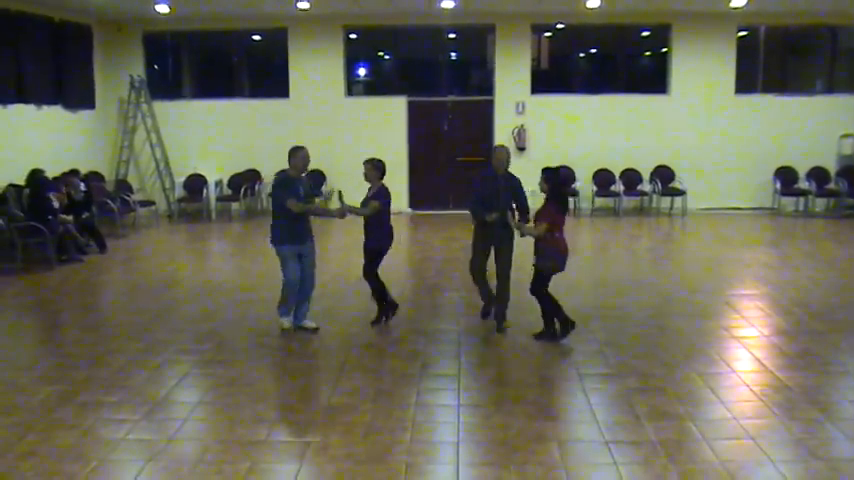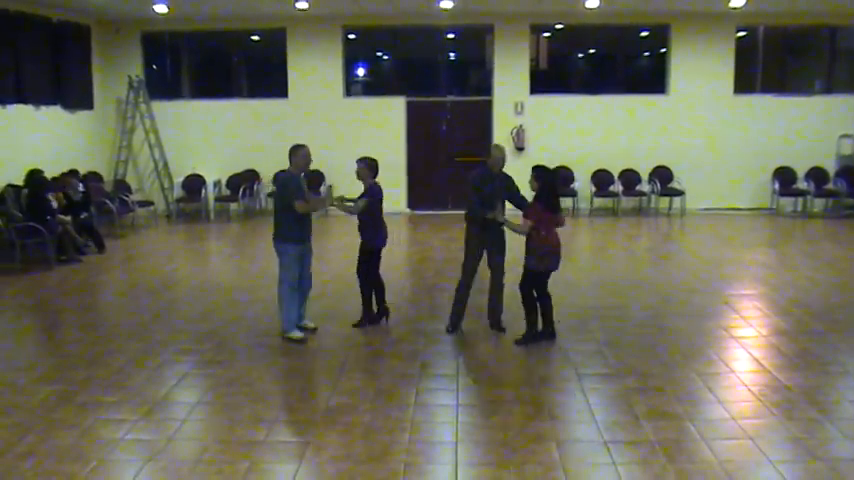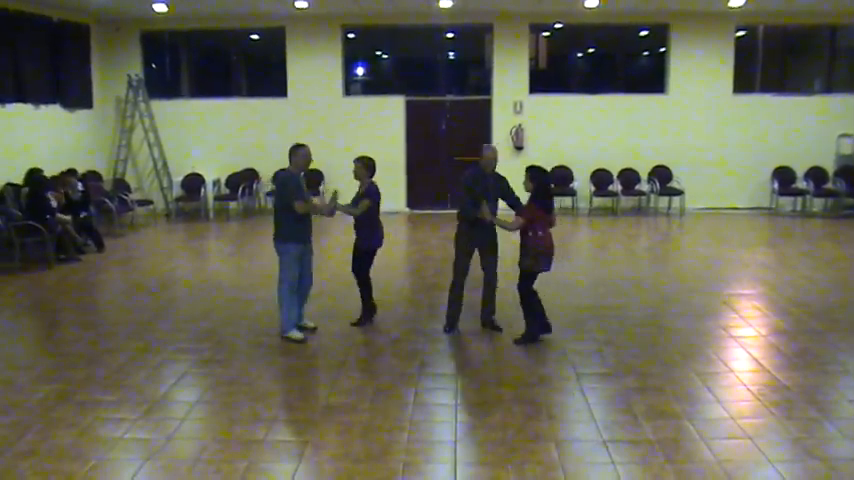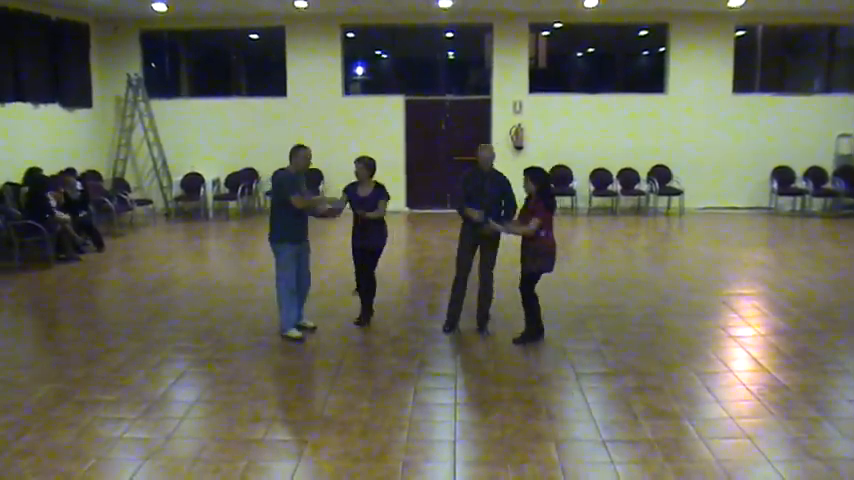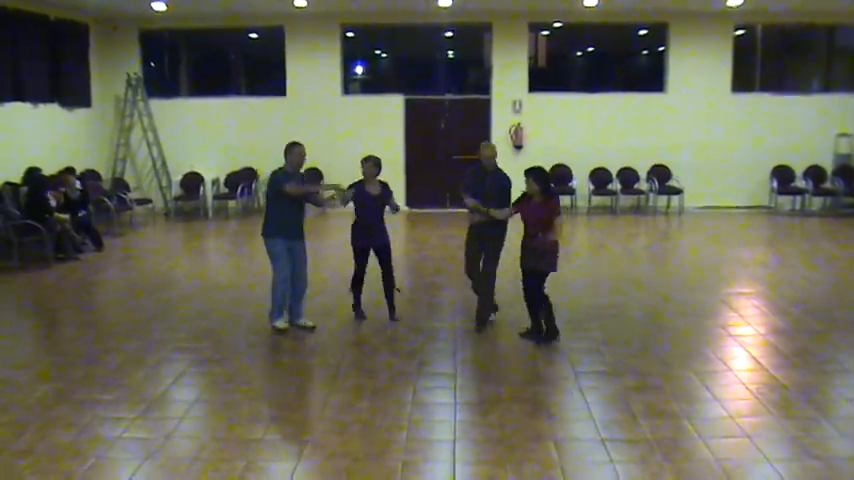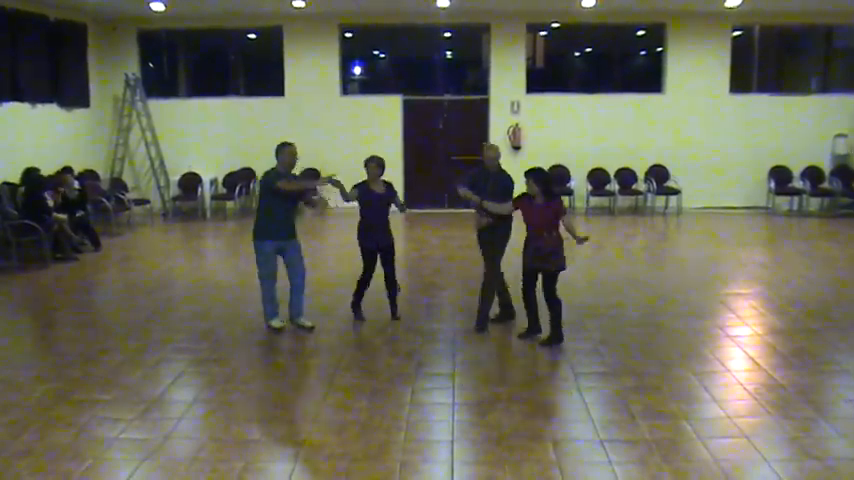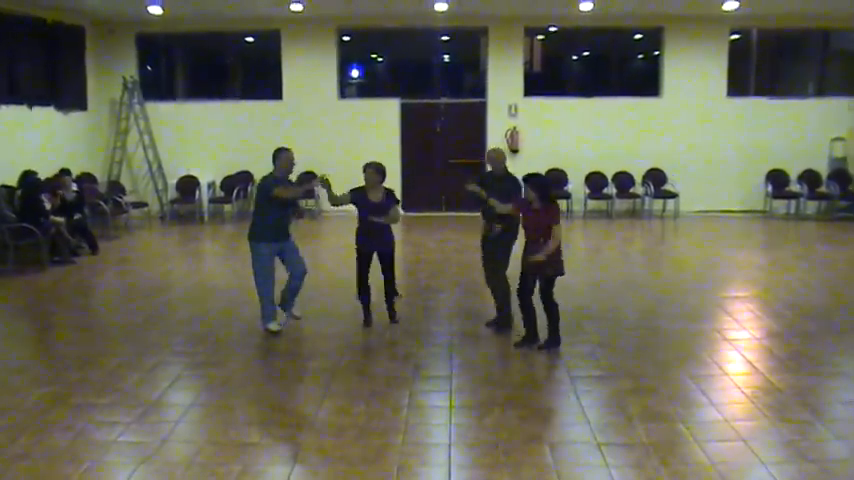
dt=0.2s
person 1, frame 1
left shoulder: (303, 182)
right shoulder: (281, 182)
left elbow: (309, 209)
right elbow: (295, 207)
left wrist: (333, 212)
right wrist: (316, 207)
left hip: (305, 239)
right hip: (284, 240)
left knee: (308, 280)
right knee: (293, 279)
left ankle: (300, 318)
right ankle: (284, 313)
person 1, frame 2
left shoulder: (298, 180)
right shoulder: (286, 181)
left elbow: (309, 201)
right elbow: (301, 208)
left wrist: (324, 200)
right wrist: (322, 204)
left hip: (302, 239)
right hip: (287, 241)
left knee: (305, 281)
right knee: (289, 282)
left ankle: (298, 319)
right ankle: (289, 328)
person 1, frame 3
left shoulder: (297, 179)
right shoulder: (287, 180)
left elbow: (306, 204)
right elbow: (301, 208)
left wrist: (326, 207)
right wrist: (323, 209)
left hip: (302, 239)
right hip: (288, 241)
left knee: (305, 281)
right knee: (289, 283)
left ankle: (298, 318)
right ankle: (288, 328)
person 1, frame 4
left shoulder: (299, 179)
right shoulder: (283, 179)
left elbow: (308, 206)
right elbow: (299, 203)
left wrist: (324, 211)
right wrist: (324, 200)
left hip: (299, 239)
right hip: (284, 240)
left knee: (303, 281)
right knee: (287, 283)
left ankle: (297, 318)
right ankle: (287, 327)
person 1, frame 5
left shoulder: (300, 178)
right shoulder: (278, 176)
left elbow: (313, 199)
right elbow: (294, 190)
left wrist: (327, 200)
right wrist: (323, 188)
left hip: (296, 236)
right hip: (276, 236)
left knee: (300, 278)
right knee: (283, 276)
left ankle: (296, 317)
right ankle: (276, 317)
person 1, frame 6
left shoulder: (294, 179)
right shoulder: (270, 177)
left elbow: (305, 198)
right elbow: (288, 187)
left wrist: (316, 202)
right wrist: (316, 183)
left hip: (289, 236)
right hip: (266, 237)
left knee: (299, 274)
right knee: (268, 277)
left ankle: (297, 316)
right ankle: (271, 316)
person 1, frame 7
left shoulder: (289, 184)
right shoulder: (267, 182)
left elbow: (293, 208)
right elbow: (285, 194)
right wrist: (309, 186)
left hip: (283, 237)
right hip: (262, 240)
left knee: (299, 270)
right knee: (266, 281)
left ankle: (286, 304)
right ankle: (269, 319)
person 2, frame 1
left shoulder: (513, 181)
right shoulder: (483, 180)
left elbow: (522, 206)
right elbow: (475, 206)
left wrist: (523, 223)
right wrist: (485, 217)
left hip: (504, 231)
right hip: (483, 229)
left knee: (503, 274)
right knee: (476, 269)
left ankle: (500, 317)
right ankle: (489, 300)
person 2, frame 2
left shoulder: (507, 180)
right shoulder: (477, 178)
left elbow: (519, 200)
right elbow: (474, 207)
right wrist: (489, 215)
left hip: (496, 231)
right hip: (476, 229)
left knee: (498, 274)
right knee: (467, 275)
left ankle: (495, 318)
right ankle: (455, 319)
person 2, frame 3
left shoulder: (500, 181)
right shoulder: (469, 178)
left elbow: (513, 200)
right elbow: (464, 207)
right wrist: (479, 214)
left hip: (488, 230)
right hip: (467, 229)
left knee: (491, 274)
right knee: (459, 274)
left ankle: (488, 318)
right ankle: (452, 320)
person 2, frame 4
left shoulder: (500, 180)
right shoulder: (469, 178)
left elbow: (510, 206)
right elbow: (460, 204)
left wrist: (498, 224)
right wrist: (469, 212)
left hip: (490, 232)
right hip: (469, 229)
left knee: (486, 275)
right knee: (461, 273)
left ankle: (482, 320)
right ankle: (452, 319)
person 2, frame 5
left shoulder: (503, 179)
right shoulder: (473, 175)
left elbow: (504, 209)
right elbow: (466, 195)
left wrist: (483, 216)
right wrist: (471, 205)
left hip: (495, 229)
right hip: (476, 226)
left knee: (488, 273)
right knee: (471, 269)
left ankle: (483, 316)
right ankle: (489, 305)
person 2, frame 6
left shoulder: (506, 180)
right shoulder: (478, 175)
right elbow: (466, 192)
left wrist: (490, 219)
left hip: (500, 229)
right hip: (483, 226)
left knee: (491, 273)
right knee: (493, 271)
left ankle: (483, 318)
right ankle: (507, 310)
person 2, frame 7
left shoulder: (513, 183)
right shoulder: (486, 178)
left wrist: (501, 226)
left hip: (506, 232)
right hip: (490, 230)
left knee: (498, 274)
right knee: (491, 273)
left ankle: (504, 318)
right ankle: (503, 315)
person 3, frame 1
left shoulder: (552, 205)
right shoulder: (554, 202)
left elbow: (538, 232)
left wrist: (517, 225)
right wrist: (522, 225)
left hip: (551, 252)
right hip: (549, 251)
left knee: (537, 289)
right knee: (540, 289)
left ankle: (565, 322)
right ankle: (549, 329)
person 3, frame 2
left shoulder: (538, 203)
right shoulder: (552, 200)
left elbow: (524, 229)
right elbow: (560, 222)
left wrist: (502, 219)
left hip: (541, 251)
right hip: (549, 248)
left knee: (526, 288)
right knee: (540, 289)
left ankle: (532, 332)
right ankle: (548, 329)
person 3, frame 3
left shoulder: (534, 203)
right shoulder: (544, 200)
left elbow: (513, 226)
right elbow: (551, 222)
left wrist: (490, 217)
left hip: (535, 250)
right hip: (541, 247)
left knee: (524, 288)
right knee: (527, 287)
left ankle: (532, 332)
right ankle: (542, 324)
person 3, frame 4
left shoulder: (542, 203)
right shoulder: (530, 201)
left elbow: (530, 229)
right elbow: (519, 222)
left wrist: (501, 228)
right wrist: (505, 226)
left hip: (540, 250)
right hip: (533, 249)
left knee: (526, 288)
right knee: (527, 288)
left ankle: (532, 331)
right ankle: (536, 328)
person 3, frame 5
left shoulder: (551, 202)
right shoulder: (524, 200)
left elbow: (558, 227)
right elbow: (503, 214)
left wrist: (552, 238)
right wrist: (482, 209)
left hip: (545, 250)
right hip: (529, 249)
left knee: (536, 289)
right knee: (528, 288)
left ankle: (551, 330)
right ankle: (536, 327)
person 3, frame 6
left shoulder: (555, 202)
right shoulder: (525, 200)
left elbow: (567, 223)
right elbow: (501, 209)
left wrist: (577, 237)
right wrist: (478, 200)
left hip: (551, 250)
right hip: (531, 249)
left knee: (549, 291)
right knee: (527, 288)
left ankle: (556, 333)
right ankle: (533, 326)
person 3, frame 7
left shoulder: (551, 208)
right shoulder: (524, 205)
left elbow: (556, 238)
right elbow: (504, 208)
left wrist: (543, 255)
right wrist: (486, 197)
left hip: (548, 256)
right hip: (530, 254)
left knee: (546, 296)
right knee: (523, 293)
left ankle: (554, 337)
right ankle: (531, 334)
person 4, frame 1
left shoulder: (382, 192)
right shoulder: (371, 190)
left elbow: (367, 212)
right elbow: (364, 210)
left wrist: (345, 207)
right wrist: (346, 209)
left hip: (382, 237)
right hip: (371, 237)
left knee: (369, 273)
right knee: (371, 273)
left ankle: (388, 304)
right ankle: (383, 309)
person 4, frame 2
left shoulder: (372, 189)
right shoulder: (370, 188)
left elbow: (355, 210)
left wrist: (335, 203)
right wrist: (348, 199)
left hip: (373, 237)
right hip: (372, 236)
left knee: (364, 273)
right knee: (371, 273)
left ankle: (367, 314)
right ankle: (381, 309)
person 4, frame 3
left shoulder: (371, 190)
right shoulder: (363, 188)
left elbow: (358, 211)
right elbow: (356, 204)
left wrist: (336, 205)
right wrist: (340, 204)
left hip: (370, 236)
right hip: (365, 235)
left knee: (361, 272)
right knee: (358, 270)
left ankle: (367, 313)
right ankle: (370, 307)
person 4, frame 4
left shoulder: (379, 189)
right shoulder: (351, 188)
left elbow: (381, 212)
left wrist: (366, 214)
left hip: (376, 235)
right hip: (359, 234)
left knee: (368, 272)
right knee: (359, 272)
left ankle: (367, 311)
right ankle: (365, 308)
person 4, frame 5
left shoulder: (384, 187)
right shoulder: (357, 187)
left elbow: (393, 206)
right elbow: (345, 201)
left wrist: (395, 207)
right wrist: (341, 194)
left hip: (379, 234)
right hip: (360, 234)
left knee: (387, 269)
right knee: (360, 270)
left ankle: (391, 308)
right ankle: (357, 305)
person 4, frame 6
left shoulder: (388, 187)
right shoulder: (361, 187)
left elbow: (399, 205)
right elbow: (348, 198)
left wrist: (402, 206)
right wrist: (340, 188)
left hip: (385, 233)
right hip: (367, 234)
left knee: (390, 271)
right knee: (368, 271)
left ankle: (394, 307)
right ankle: (356, 304)
person 4, frame 7
left shoulder: (389, 194)
right shoulder: (358, 193)
left elbow: (395, 218)
right elbow: (336, 201)
left wrist: (380, 219)
right wrist: (329, 189)
left hip: (385, 239)
right hip: (365, 240)
left knee: (389, 275)
right knee: (362, 276)
left ankle: (391, 310)
right ankle: (367, 312)
